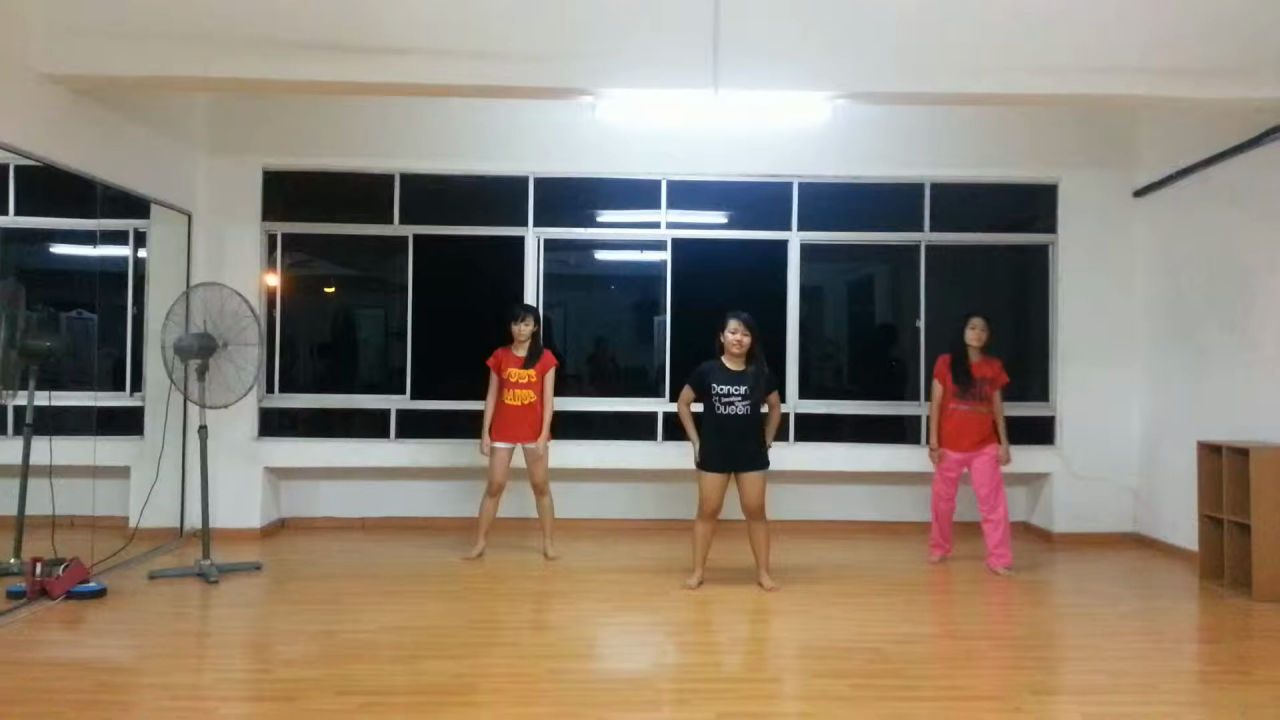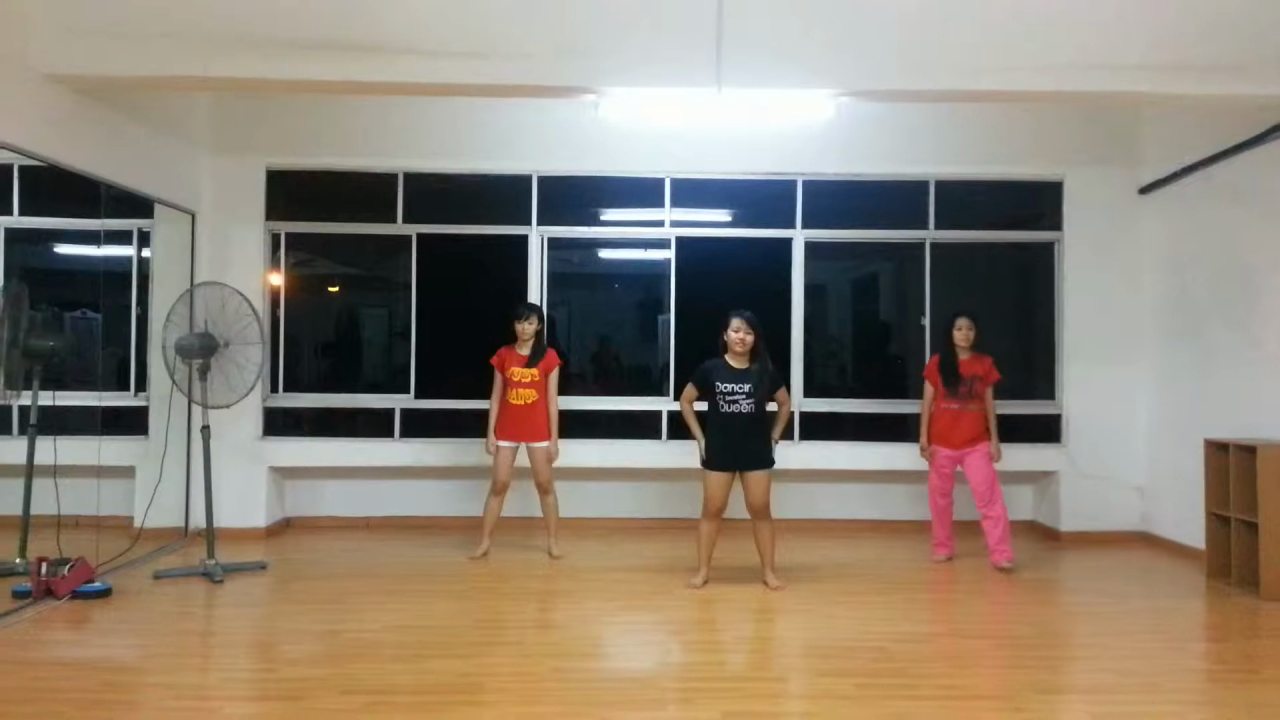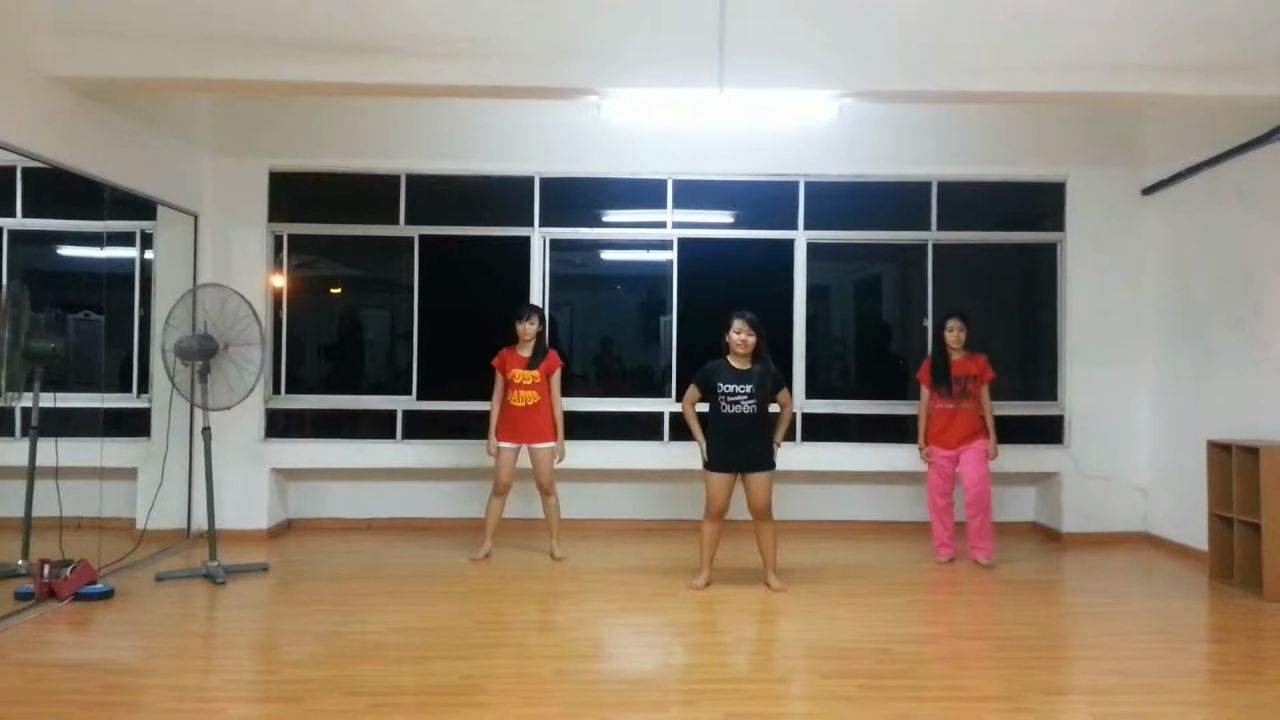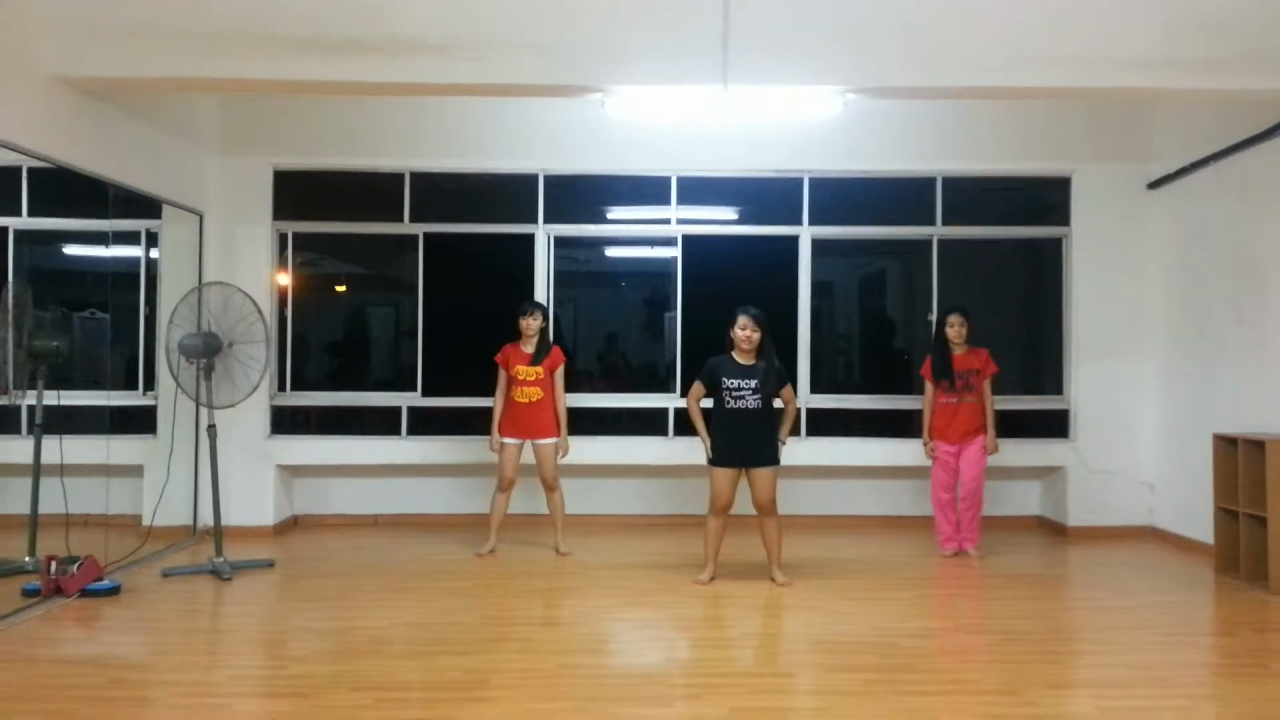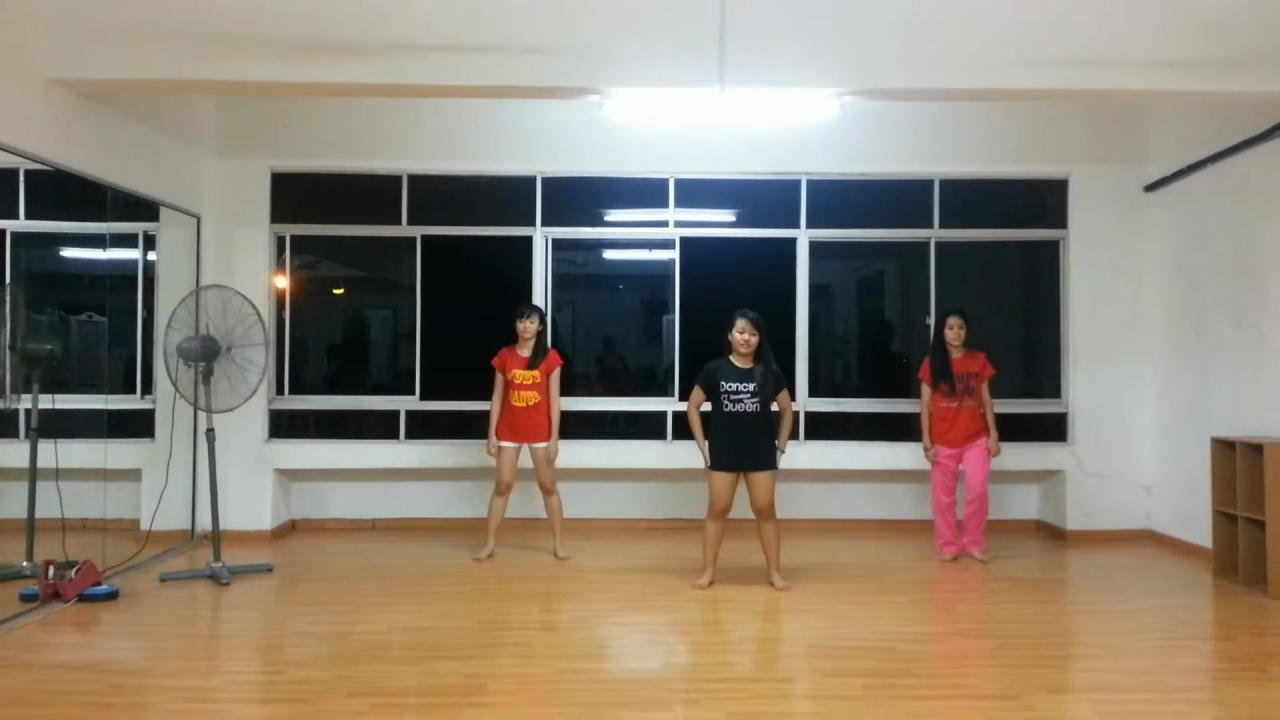
dt=0.2s
person 1, frame 1
left shoulder: (760, 373)
right shoulder: (707, 371)
left elbow: (774, 408)
right elbow: (683, 403)
left wrist: (767, 441)
right wrist: (696, 441)
left hip: (751, 453)
right hip: (714, 452)
left knee: (755, 511)
right knee: (707, 511)
left ankle: (763, 572)
right ankle: (698, 571)
person 1, frame 2
left shoulder: (765, 371)
right shoulder: (710, 369)
left elbow: (785, 404)
right elbow: (685, 401)
left wrist: (773, 437)
right wrist: (700, 438)
left hip: (756, 452)
right hip: (718, 451)
left knee: (760, 510)
right knee: (712, 510)
left ankle: (768, 571)
right ankle: (702, 570)
person 1, frame 3
left shoulder: (767, 372)
right shoulder: (712, 370)
left elbow: (787, 405)
right elbow: (687, 403)
left wrist: (776, 441)
right wrist: (702, 440)
left hip: (758, 453)
right hip: (721, 453)
left knee: (762, 512)
right knee: (714, 511)
left ankle: (771, 573)
right ankle: (705, 572)
person 1, frame 4
left shoulder: (771, 368)
right shoulder: (716, 366)
left elbow: (790, 403)
right elbow: (692, 399)
left wrist: (780, 439)
right wrist: (705, 438)
left hip: (762, 449)
right hip: (725, 448)
left knee: (767, 507)
right knee: (719, 506)
left ankle: (775, 568)
right ankle: (709, 567)
person 1, frame 5
left shoulder: (769, 372)
right shoulder: (714, 370)
left elbow: (787, 409)
right elbow: (693, 407)
left wrist: (780, 447)
right wrist: (703, 446)
left hip: (761, 453)
right hip: (723, 453)
left knee: (765, 511)
right knee: (717, 511)
left ankle: (774, 572)
right ankle: (708, 571)
person 2, frame 1
left shoulder: (545, 358)
right shoulder: (500, 356)
left elbow: (548, 400)
right elbow: (492, 396)
left wrist: (543, 435)
right wrist: (485, 432)
left hip: (533, 432)
right hip: (503, 431)
left knee: (541, 486)
right knee: (495, 486)
left ankle: (548, 542)
right ankle: (480, 542)
person 2, frame 2
left shoulder: (549, 357)
right shoulder: (503, 355)
left elbow: (552, 399)
right elbow: (496, 396)
left wrist: (554, 437)
right wrist: (490, 432)
left hip: (538, 431)
right hip: (507, 430)
left knee: (545, 485)
right knee: (499, 485)
left ankle: (552, 541)
right ankle: (485, 541)
person 2, frame 3
left shoulder: (550, 357)
right shoulder: (505, 356)
left elbow: (556, 400)
right elbow: (497, 397)
left wrist: (560, 438)
right wrist: (491, 434)
left hip: (540, 432)
right hip: (508, 431)
left knee: (546, 487)
right knee: (500, 486)
left ankle: (555, 543)
right ankle: (487, 543)
person 2, frame 4
left shoulder: (553, 354)
right shoulder: (508, 352)
left elbow: (559, 395)
right elbow: (500, 393)
left wrist: (563, 434)
right wrist: (494, 429)
left hip: (544, 427)
right hip: (512, 427)
left knee: (551, 482)
right knee: (505, 481)
left ankle: (559, 538)
right ankle: (492, 538)
person 2, frame 5
left shoulder: (550, 357)
right shoulder: (504, 356)
left elbow: (554, 399)
right elbow: (497, 397)
left wrist: (554, 437)
right wrist: (491, 434)
left hip: (540, 431)
right hip: (509, 431)
left knee: (548, 486)
right knee: (502, 485)
left ankle: (558, 543)
right ankle: (490, 543)
person 3, frame 1
left shoulder: (994, 367)
right shoulder: (946, 363)
left elbow: (997, 407)
right elbow: (935, 404)
left wrist: (1004, 442)
right wrist: (934, 442)
left hip: (984, 446)
right hip: (951, 444)
left knee: (992, 502)
right knee: (942, 499)
left ankle: (999, 559)
right ankle: (939, 548)
person 3, frame 2
left shoulder: (985, 364)
right shoulder: (937, 363)
left elbow: (989, 403)
right elbow: (927, 403)
left wrist: (994, 439)
right wrist: (924, 440)
left hip: (976, 443)
right hip: (942, 442)
left knee: (989, 496)
right knee: (940, 496)
left ankle: (1001, 554)
right ankle: (942, 547)
person 3, frame 3
left shoulder: (979, 362)
right shoulder: (931, 365)
left elbow: (985, 402)
right elbow: (924, 405)
left wrist: (992, 437)
right wrist: (922, 441)
left hip: (973, 441)
right hip: (939, 442)
left knee: (978, 492)
right knee: (940, 497)
left ankle: (980, 549)
right ankle: (944, 548)
person 3, frame 4
left shoulder: (981, 357)
right shoulder: (934, 360)
left elbow: (987, 397)
right elbow: (929, 400)
left wrist: (991, 432)
right wrist: (926, 436)
left hip: (974, 436)
right hip: (943, 437)
left knee: (971, 488)
right knee: (943, 491)
left ankle: (969, 540)
right ankle: (949, 542)
person 3, frame 5
left shoulder: (979, 360)
right shoulder: (932, 363)
left elbow: (986, 400)
right elbow: (926, 404)
left wrist: (993, 434)
right wrist: (927, 441)
left hip: (975, 439)
right hip: (943, 441)
left knee: (977, 490)
right knee: (943, 495)
left ankle: (974, 543)
right ankle: (948, 546)
